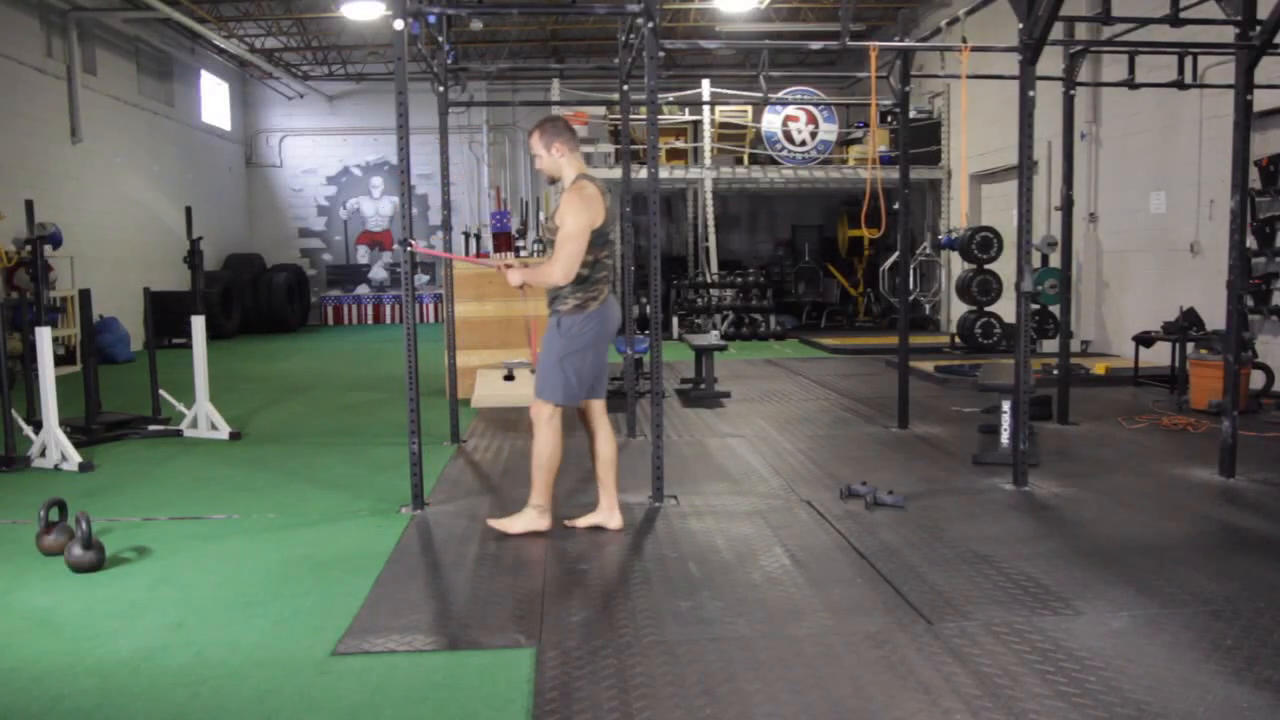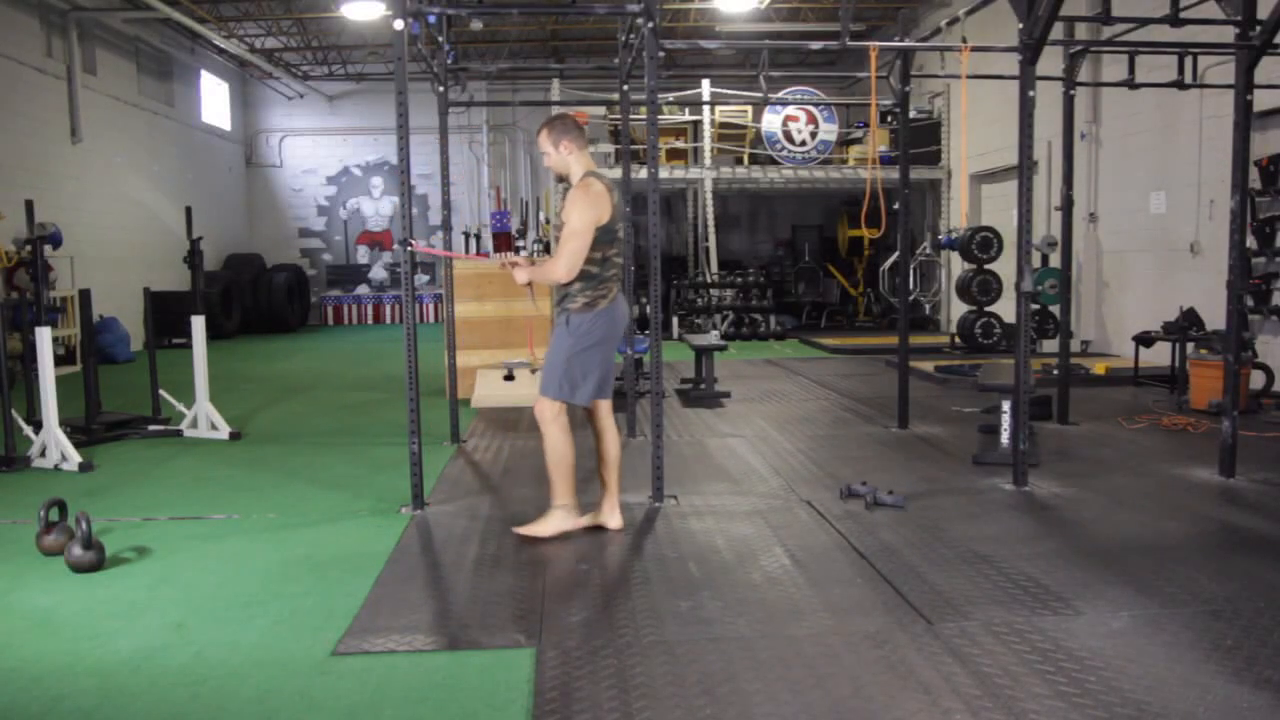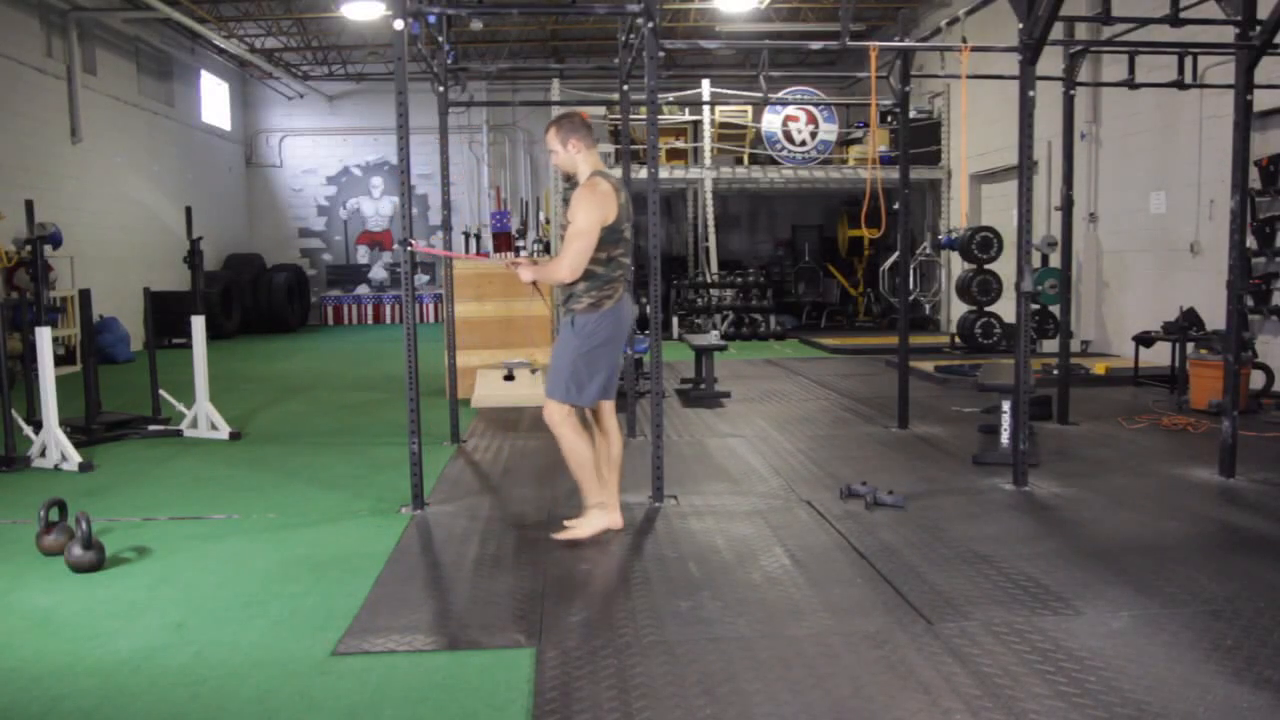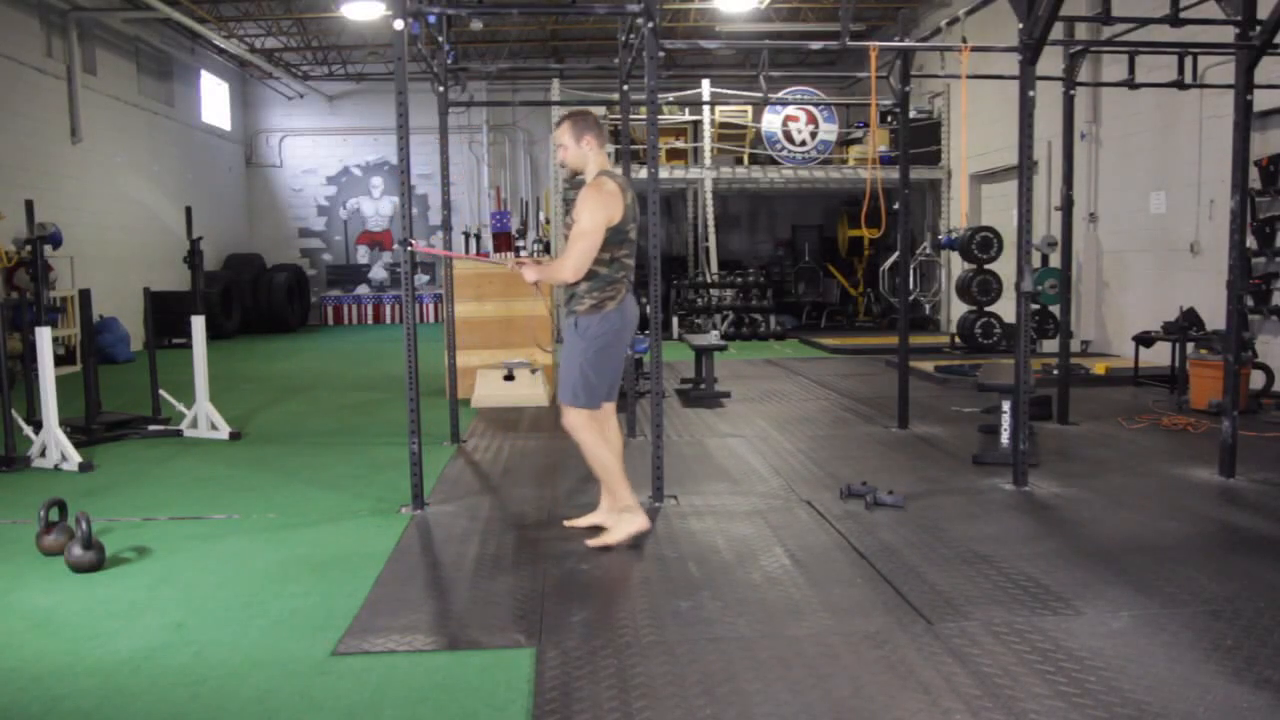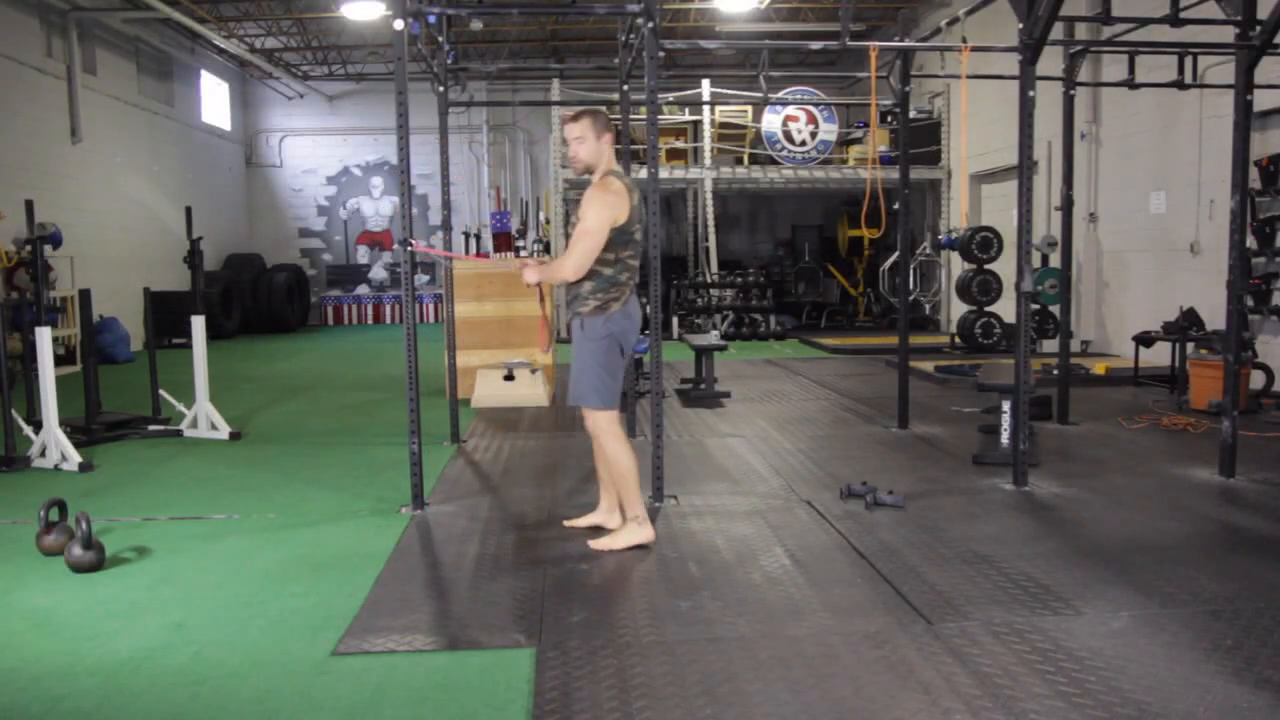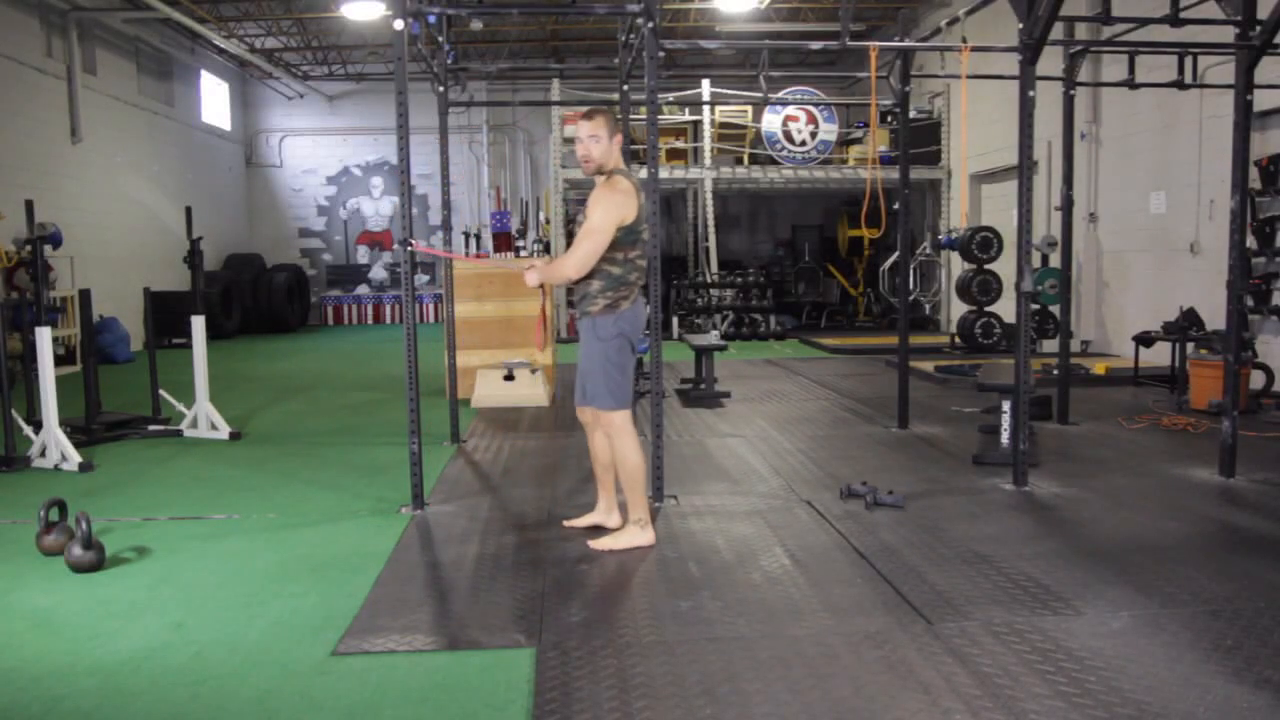
dt=0.1s
person 1, frame 1
left shoulder: (578, 196)
right shoulder: (590, 190)
left elbow: (561, 273)
left wrist: (522, 276)
right wrist: (531, 268)
left hip: (578, 317)
right hip: (593, 311)
left knee: (545, 411)
right knee: (593, 411)
left ankle: (536, 510)
right ankle: (608, 508)
person 1, frame 2
left shoulder: (585, 193)
right shoulder: (599, 187)
left elbow: (565, 269)
left wrist: (530, 274)
right wrist: (537, 267)
left hip: (587, 315)
right hip: (602, 310)
left knee: (549, 409)
right knee: (600, 410)
left ankle: (564, 510)
right ankle: (609, 508)
person 1, frame 3
left shoulder: (590, 193)
right shoulder: (608, 187)
left elbow: (569, 269)
left wrist: (533, 273)
right wrist: (541, 266)
left hip: (594, 316)
right hip: (609, 310)
left knee: (558, 411)
right knee: (601, 411)
left ankle: (600, 507)
right ankle: (605, 505)
person 1, frame 4
left shoulder: (596, 192)
right shoulder: (615, 186)
left elbow: (573, 268)
left wrist: (538, 273)
right wrist: (546, 266)
left hip: (595, 316)
right hip: (612, 310)
left knee: (578, 418)
right knee: (602, 413)
left ankle: (629, 510)
right ankle: (609, 508)
person 1, frame 5
left shoulder: (603, 192)
right shoulder: (617, 188)
left elbow: (573, 267)
left wrist: (538, 274)
right wrist: (548, 266)
left hip: (601, 318)
right hip: (606, 314)
left knee: (603, 421)
right knee: (597, 416)
left ankle: (638, 523)
right ankle: (608, 508)
person 1, frame 6
left shoulder: (611, 191)
right shoulder: (622, 187)
left elbow: (575, 266)
left wrist: (540, 276)
right wrist: (551, 267)
left hip: (609, 317)
right hip: (611, 313)
left knee: (614, 421)
right knee: (591, 415)
left ankle: (640, 525)
right ankle: (606, 508)
